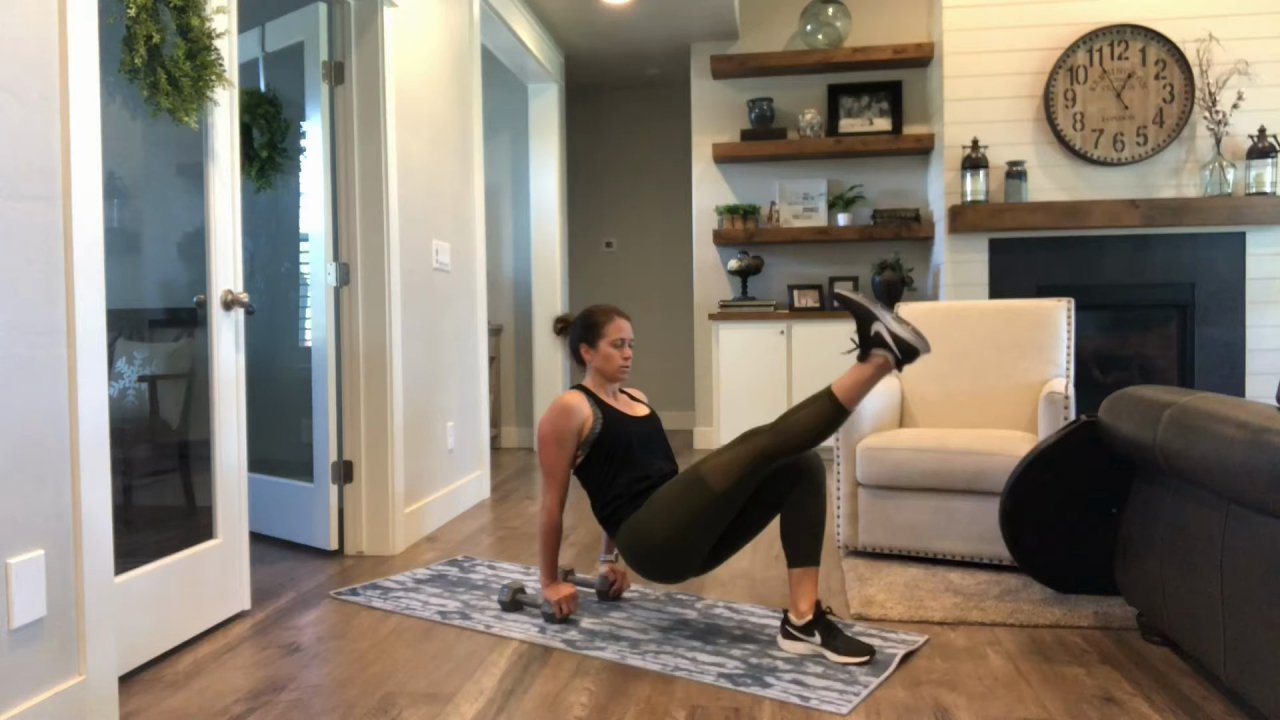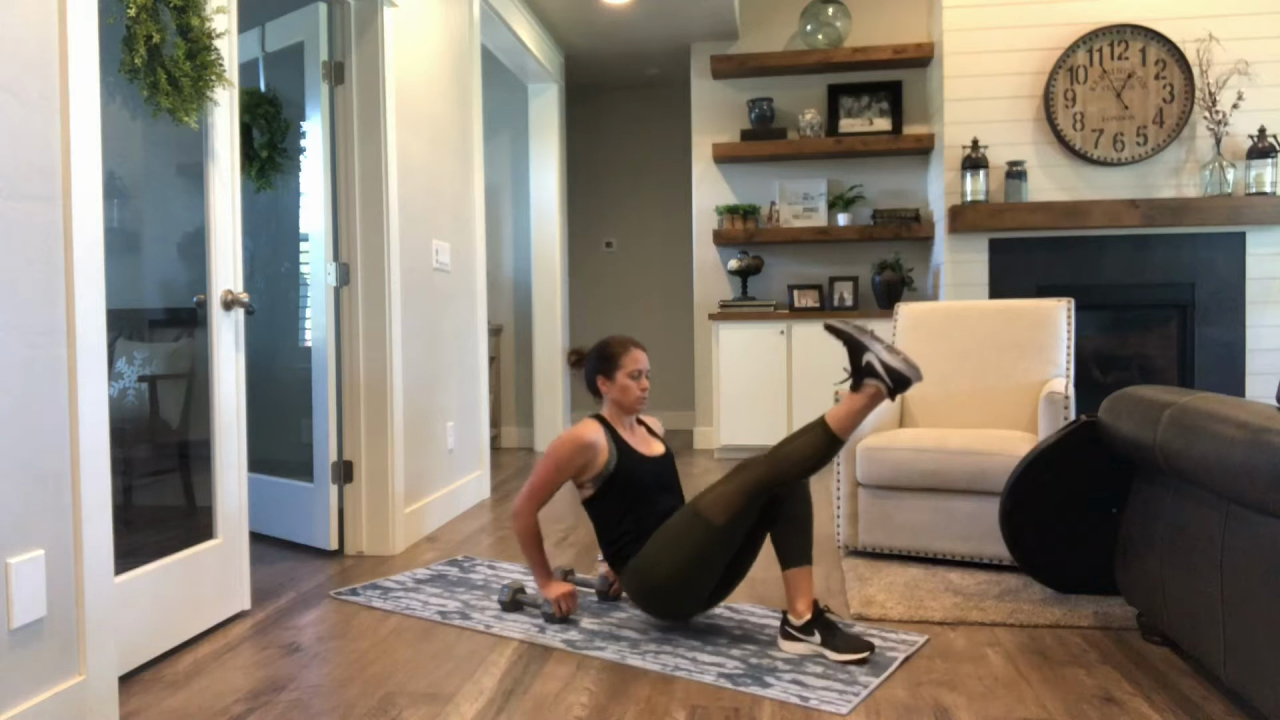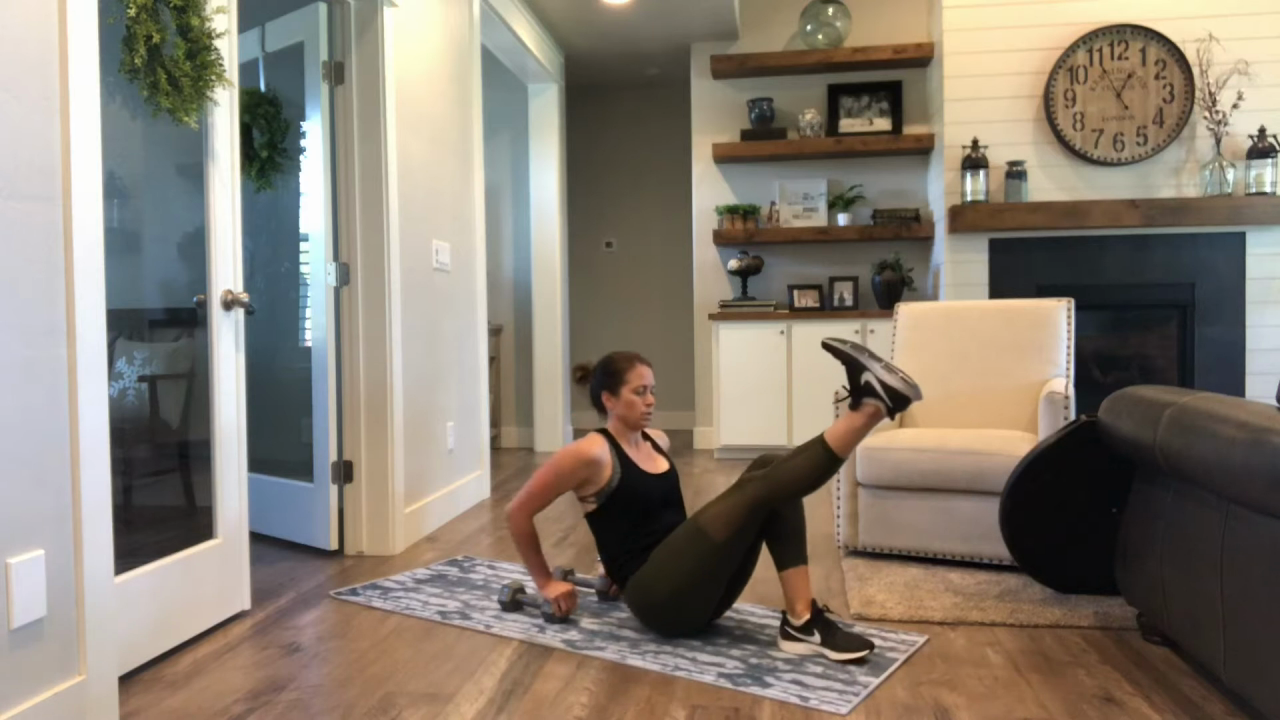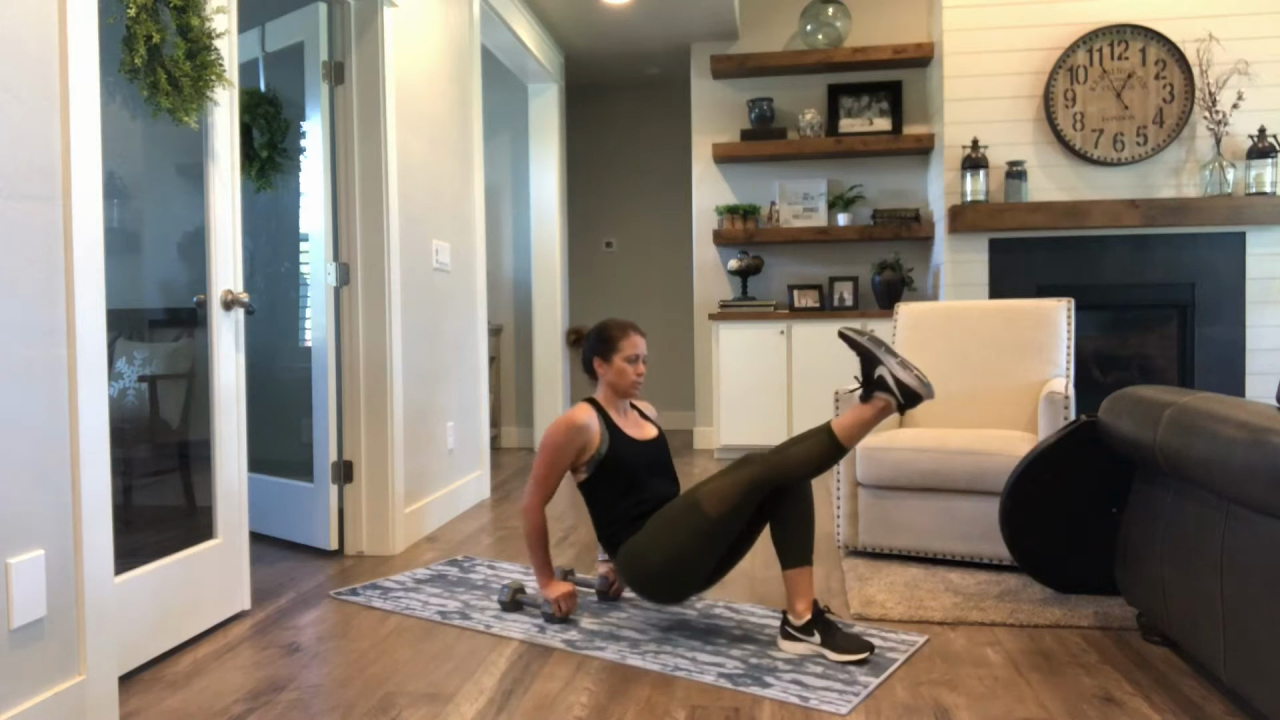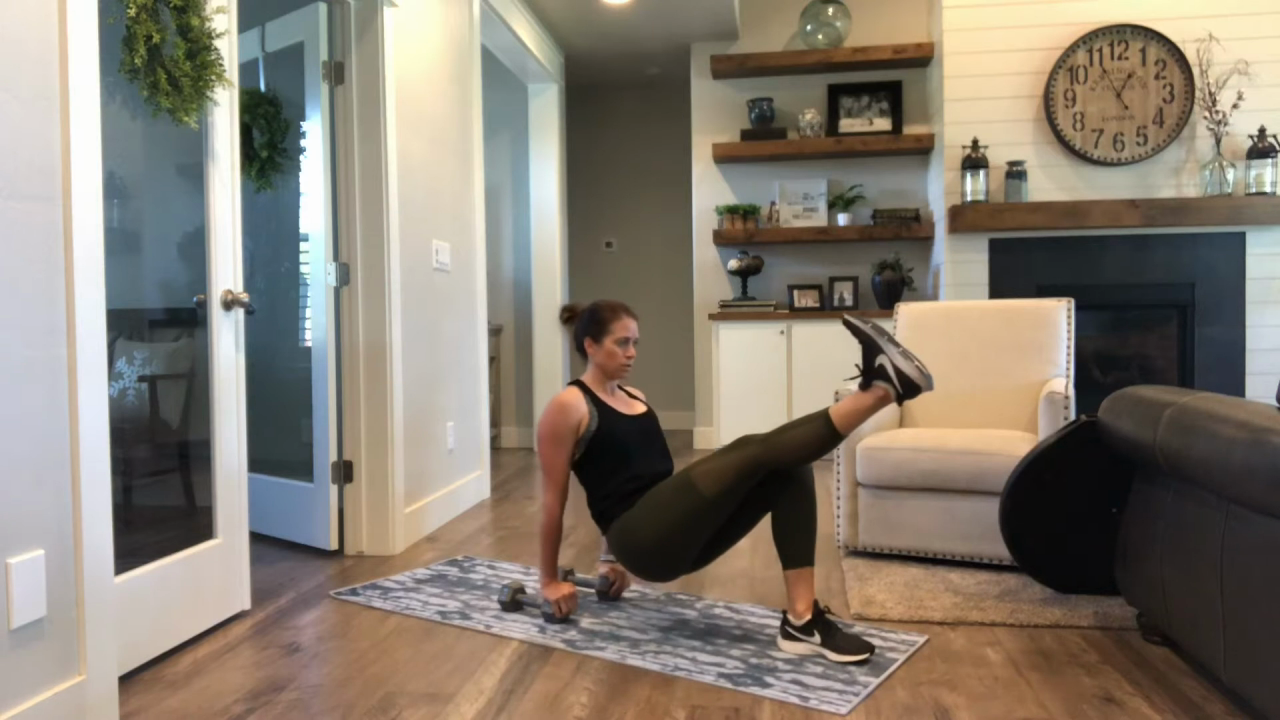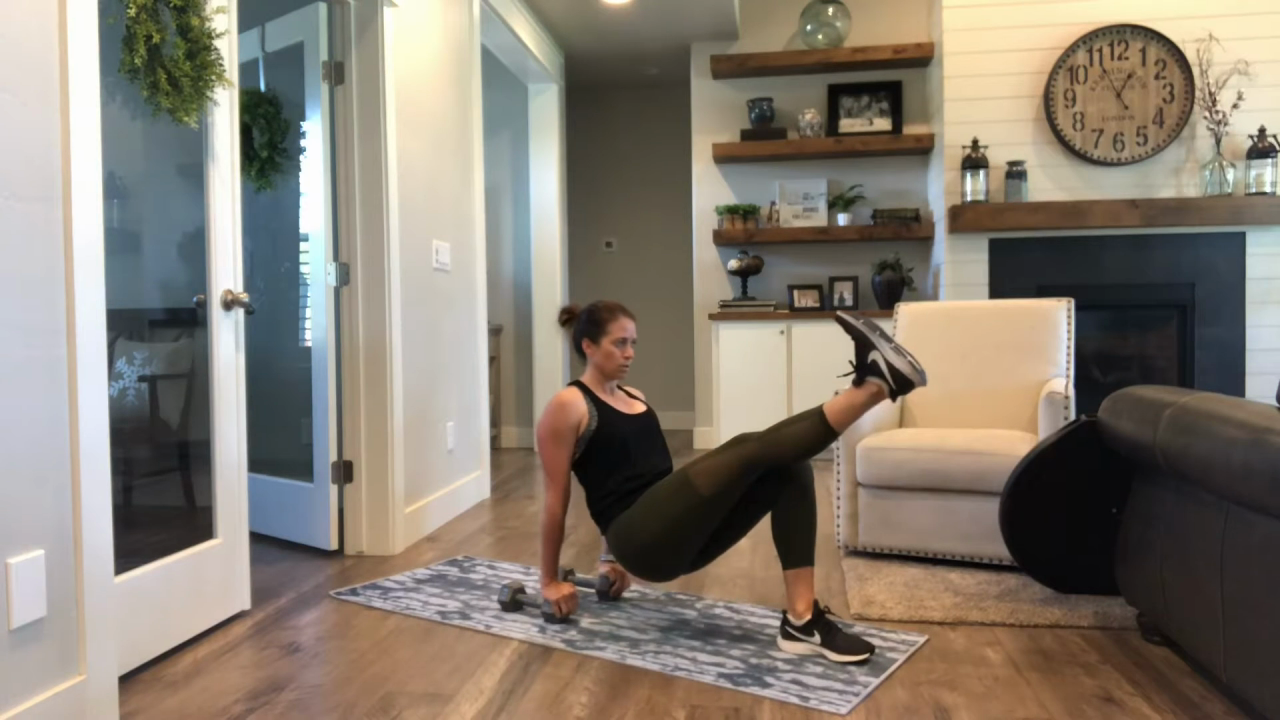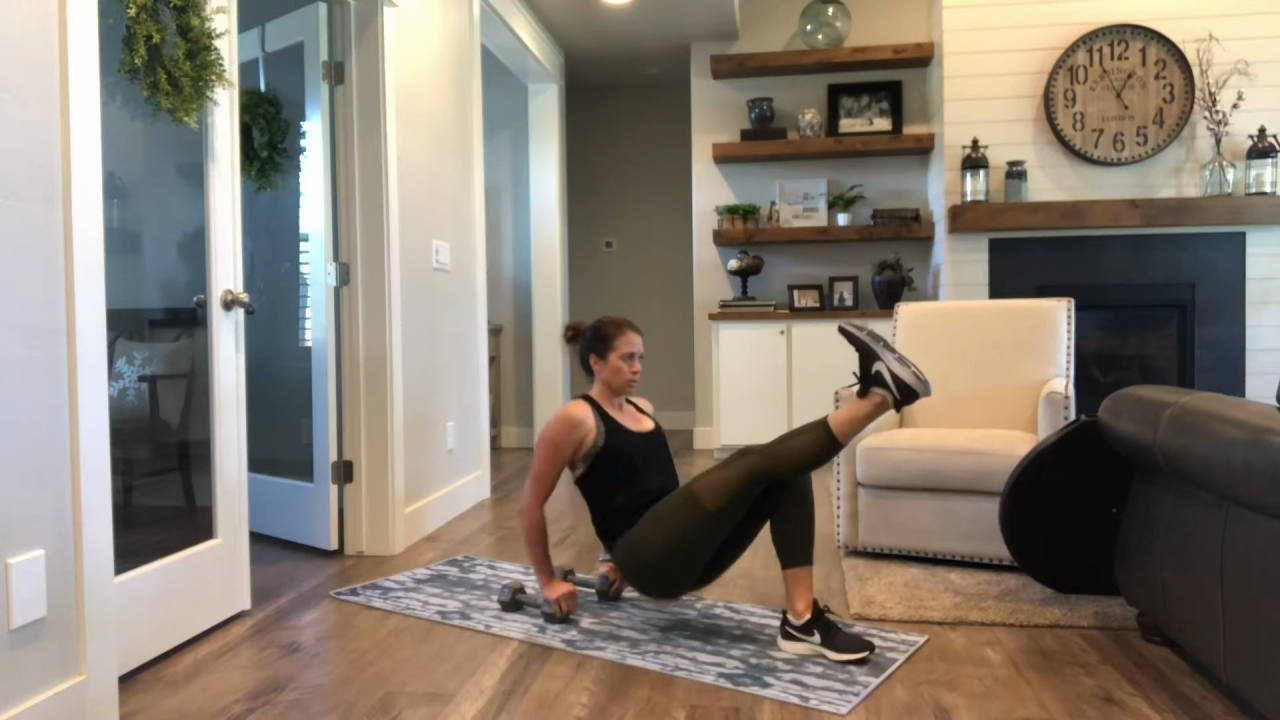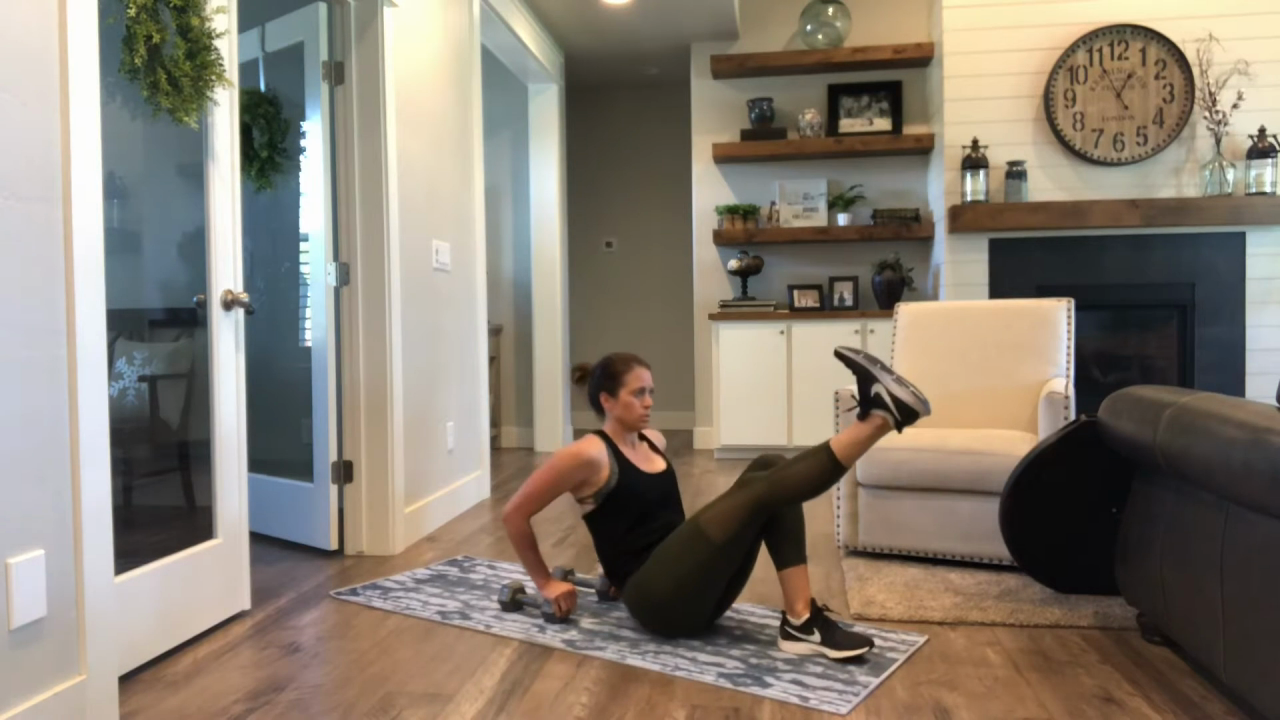
dt=0.3s
person 1, frame 1
left shoulder: (635, 400)
right shoulder: (569, 410)
right elbow: (552, 502)
left wrist: (610, 559)
right wrist: (551, 583)
left hip: (691, 538)
right hip: (652, 545)
left knee: (802, 467)
right knee: (760, 445)
left ankle: (802, 623)
right ankle: (877, 359)
person 1, frame 2
left shoulder: (650, 429)
right shoulder: (585, 440)
right elbow: (523, 509)
left wrist: (614, 560)
right wrist: (547, 582)
left hip: (694, 569)
right hip: (657, 580)
left knee: (785, 479)
right knee: (757, 474)
left ankle: (801, 623)
person 1, frame 3
left shoulder: (656, 442)
right shoulder: (590, 455)
right elbow: (517, 511)
left wrist: (613, 563)
right wrist: (546, 583)
left hip: (697, 582)
right hip: (659, 596)
left knee: (771, 472)
right knee: (758, 488)
left ankle: (802, 624)
person 1, frame 4
left shoulder: (645, 414)
right shoulder: (579, 424)
right elbow: (532, 504)
left wrist: (611, 558)
right wrist: (547, 581)
left hip: (686, 553)
right hip: (650, 565)
left knee: (784, 475)
right knee: (756, 470)
left ankle: (801, 624)
person 1, frame 5
left shoulder: (633, 397)
right shoulder: (568, 407)
right elbow: (553, 499)
left wrist: (610, 559)
right wrist: (549, 581)
left hip: (680, 533)
right hip: (645, 541)
left knee: (788, 469)
right knee: (754, 453)
left ankle: (802, 622)
right ankle: (880, 389)
person 1, frame 6
left shoulder: (633, 397)
right shoulder: (567, 406)
right elbow: (556, 499)
left wrist: (612, 559)
right wrist: (550, 581)
left hip: (682, 532)
right hip: (645, 540)
left knee: (788, 467)
right knee: (750, 451)
left ankle: (801, 622)
right ankle: (873, 385)
person 1, frame 7
left shoulder: (640, 409)
right shoulder: (575, 419)
right elbow: (531, 505)
left wrist: (614, 559)
right wrist: (548, 581)
left hip: (685, 551)
right hip: (649, 562)
left knee: (785, 474)
right knee: (752, 463)
left ankle: (801, 624)
person 1, frame 8
left shoulder: (652, 442)
right shoulder: (588, 456)
right elbow: (513, 514)
right wrist: (546, 583)
left hip: (694, 582)
right hip: (659, 597)
left knee: (770, 470)
right knee: (757, 490)
left ankle: (801, 623)
